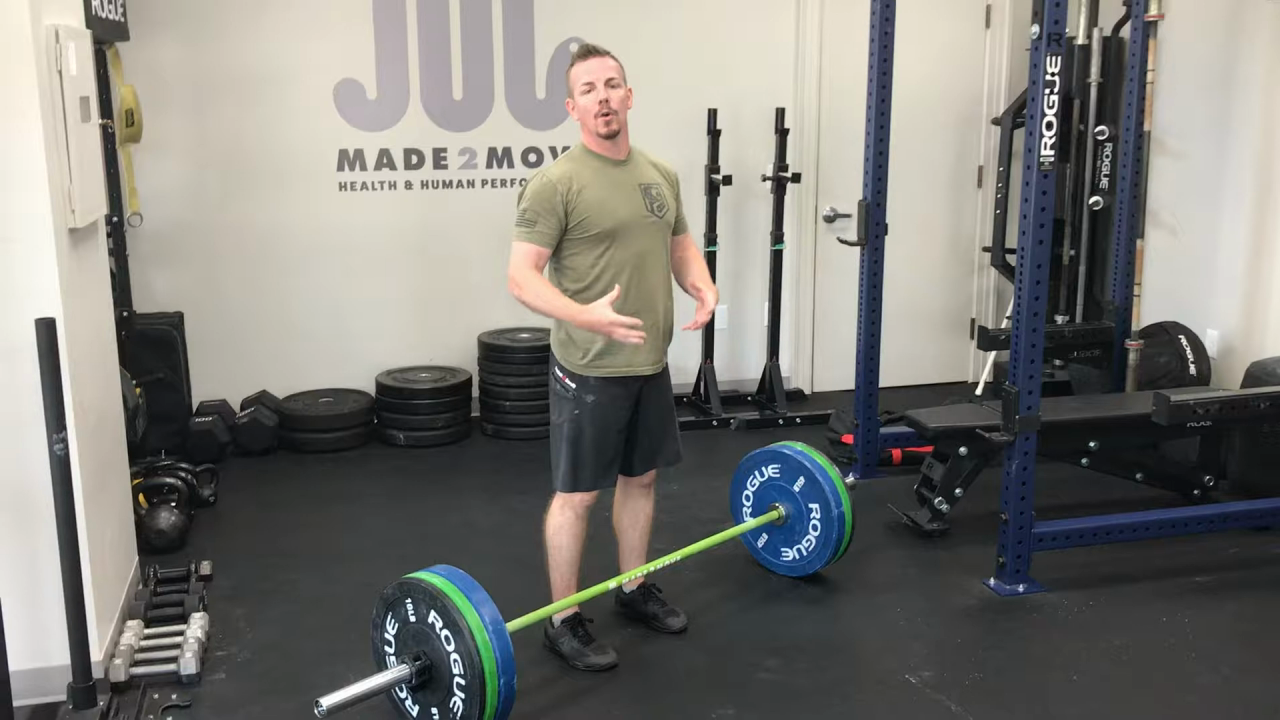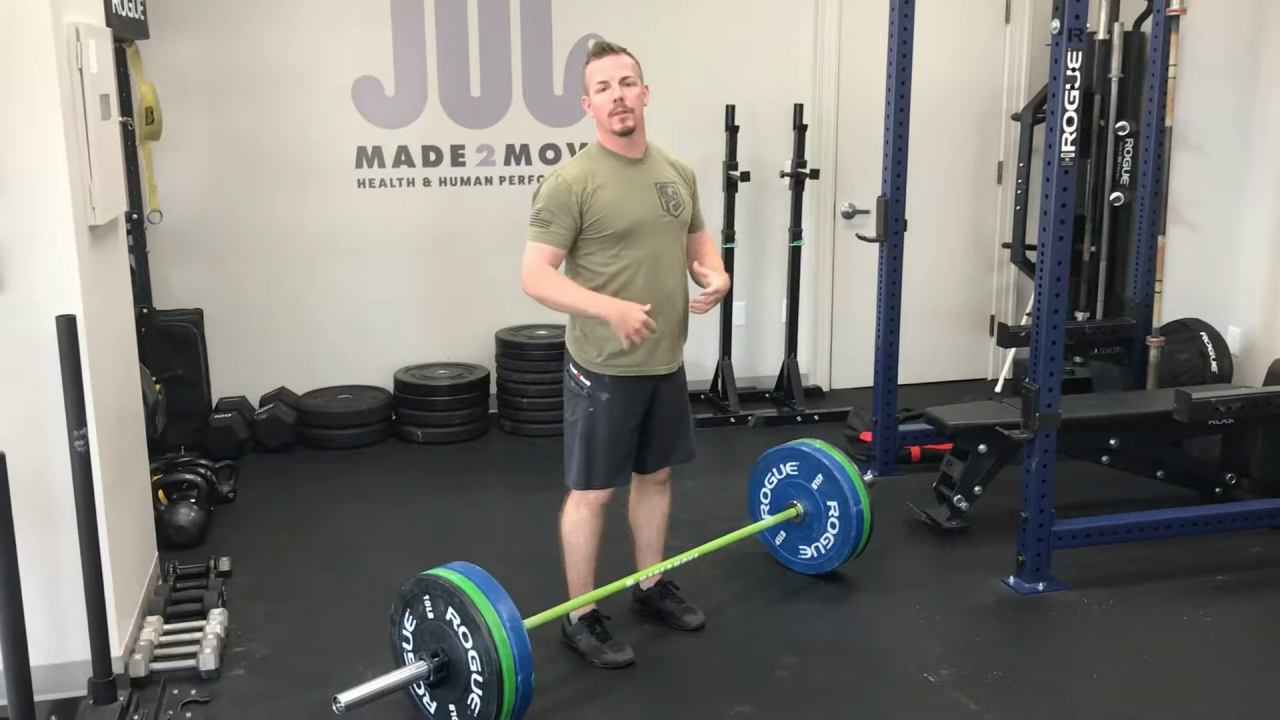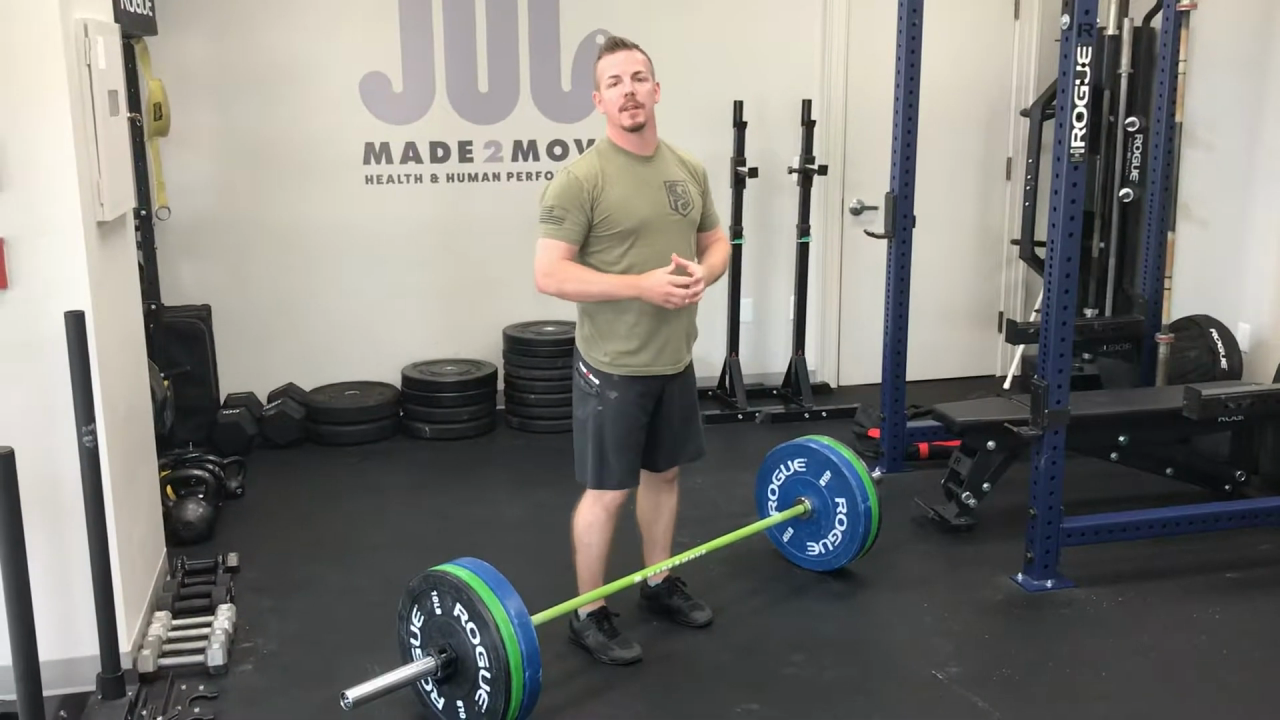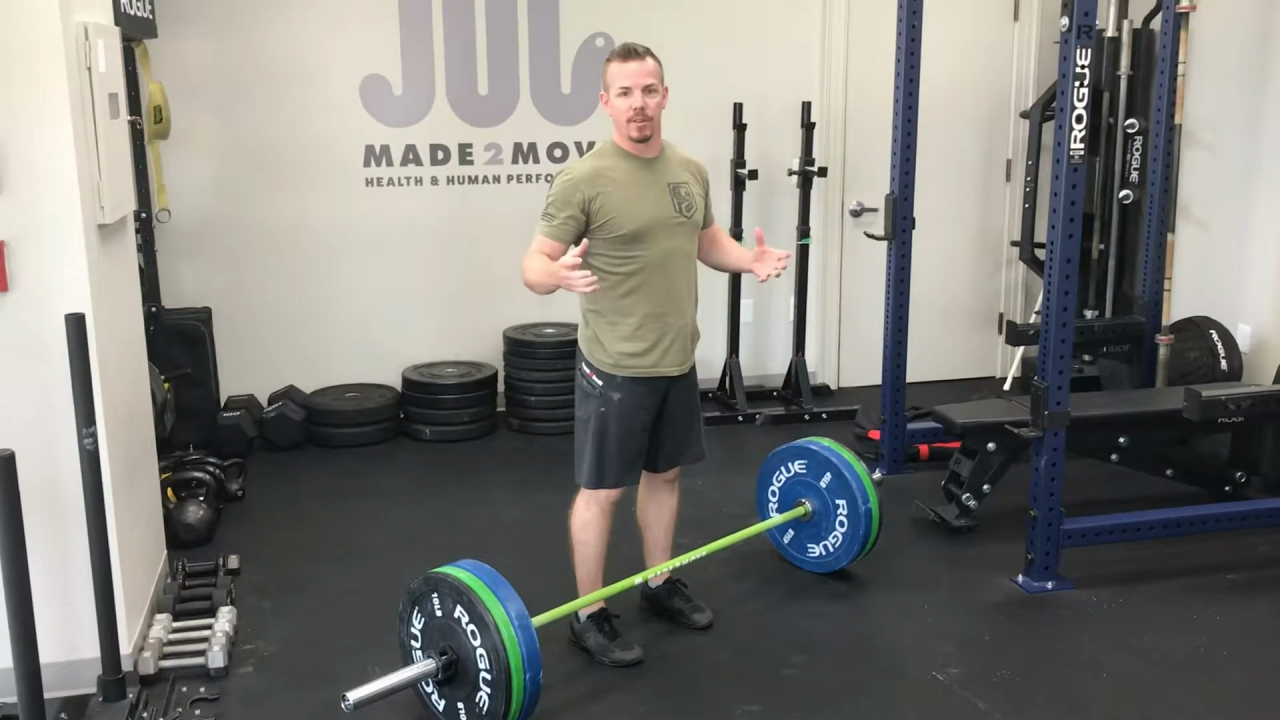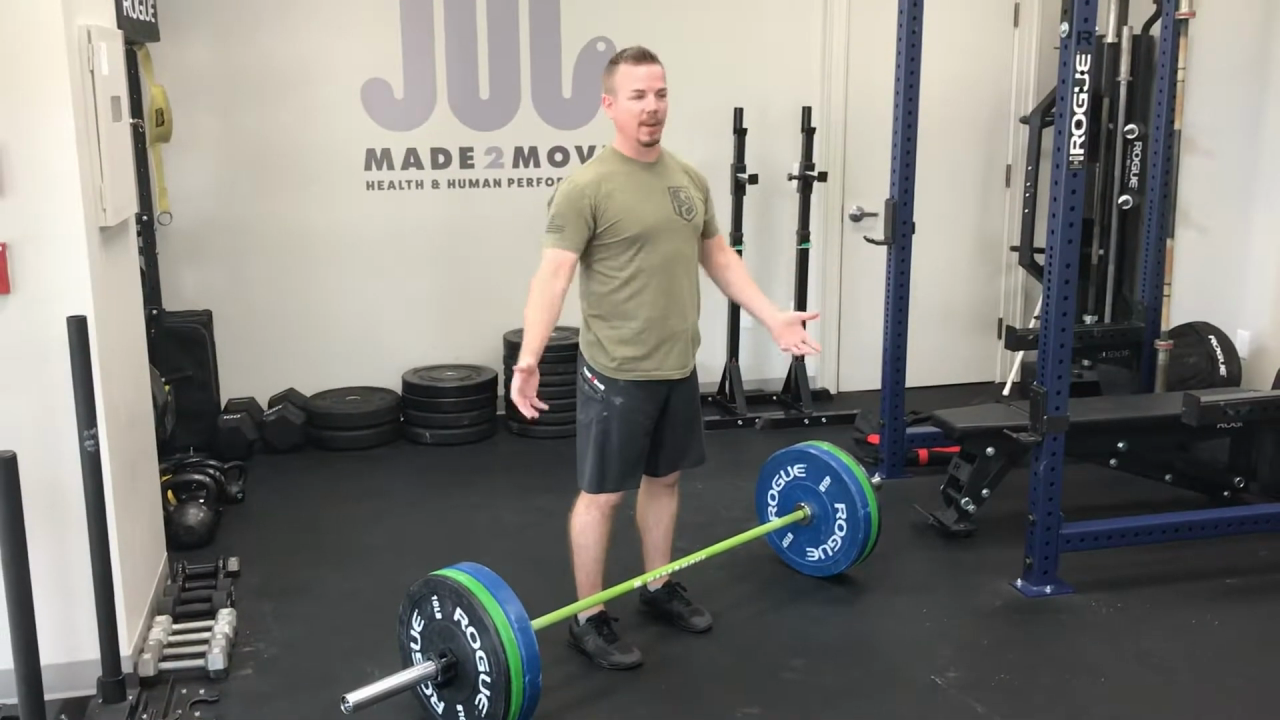
dt=0.7s
person 1, frame 1
left shoulder: (660, 175)
right shoulder: (556, 182)
left elbow: (680, 244)
right elbow: (521, 275)
left wrist: (702, 286)
right wrist: (582, 315)
left hip: (650, 363)
right hip: (589, 369)
left knee: (641, 478)
right knee: (577, 492)
left ankle: (634, 588)
right ankle: (563, 619)
person 1, frame 2
left shoulder: (677, 172)
right shoulder: (571, 182)
left elbow: (697, 240)
right elbow: (536, 276)
left wrist: (715, 274)
right wrist: (611, 309)
left hip: (666, 361)
right hip: (603, 368)
left knee: (655, 474)
right knee: (592, 491)
left ankle: (652, 586)
right ankle: (580, 617)
person 1, frame 3
left shoulder: (688, 169)
right shoulder: (580, 178)
left elbow: (716, 243)
right elbow: (549, 274)
left wrist: (702, 272)
right wrist: (640, 284)
left hip: (675, 359)
right hip: (614, 365)
left knee: (665, 474)
right knee: (608, 491)
left ankle: (659, 582)
right ankle: (588, 613)
person 1, frame 4
left shoulder: (690, 171)
right shoulder: (583, 180)
left elbow: (706, 239)
right elbow: (535, 262)
left wrist: (749, 260)
right wrist: (559, 273)
left hip: (678, 360)
right hip: (616, 366)
left knee: (665, 473)
right knee: (602, 489)
left ankle: (661, 583)
right ankle: (590, 615)
person 1, frame 5
left shoulder: (688, 178)
right shoulder: (586, 187)
left elbow: (716, 254)
right elbow: (551, 277)
left wrist: (772, 316)
right wrist: (529, 358)
left hip: (678, 366)
right hip: (617, 373)
left knee: (665, 478)
right knee: (602, 494)
left ankle: (658, 586)
right ankle: (588, 618)
